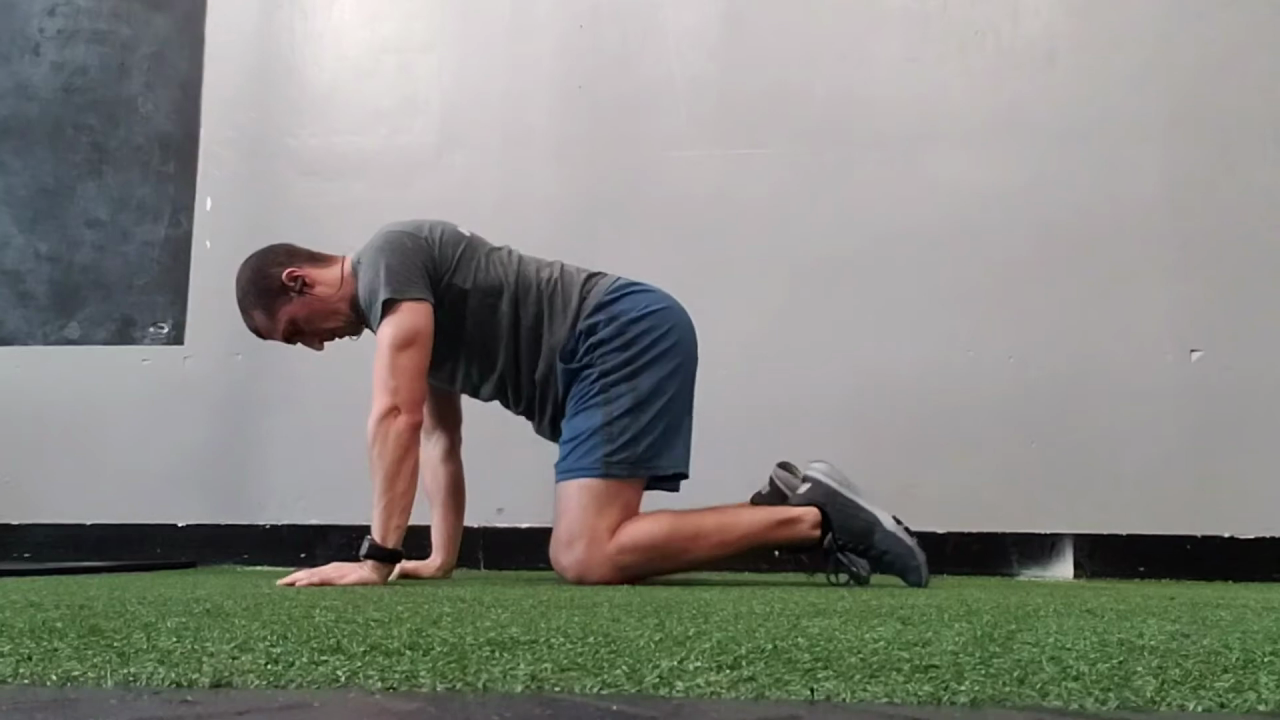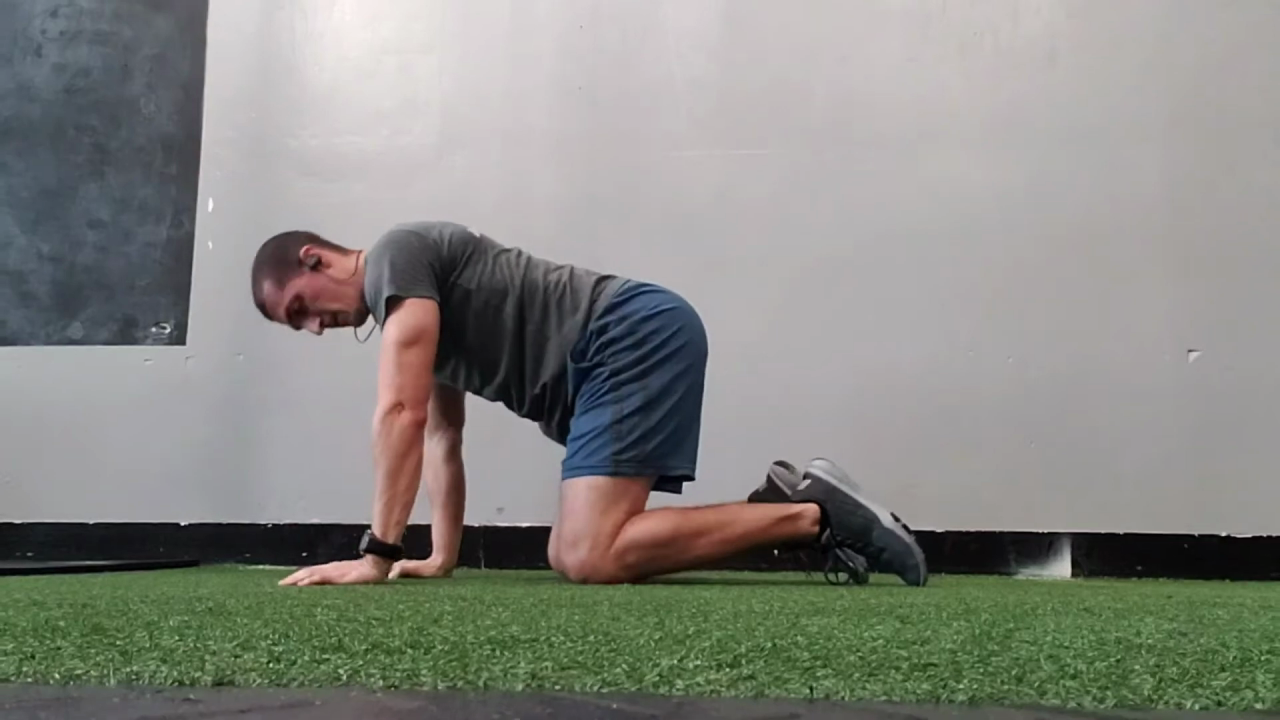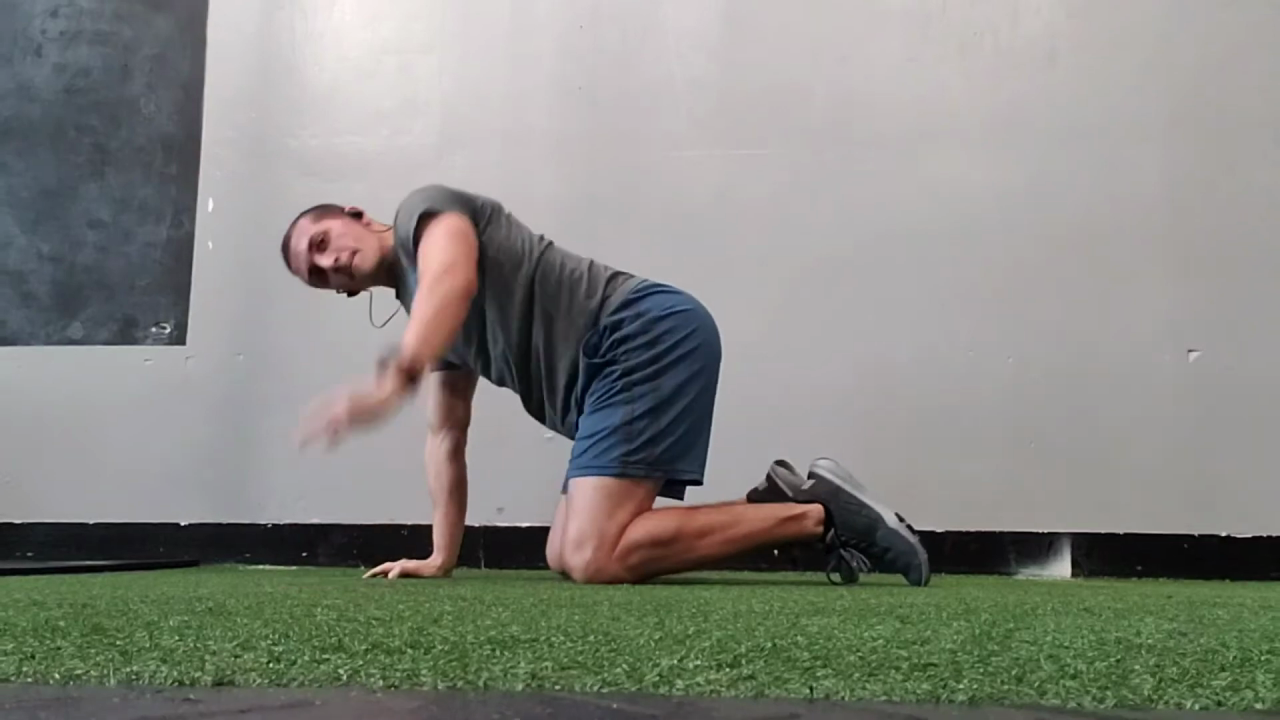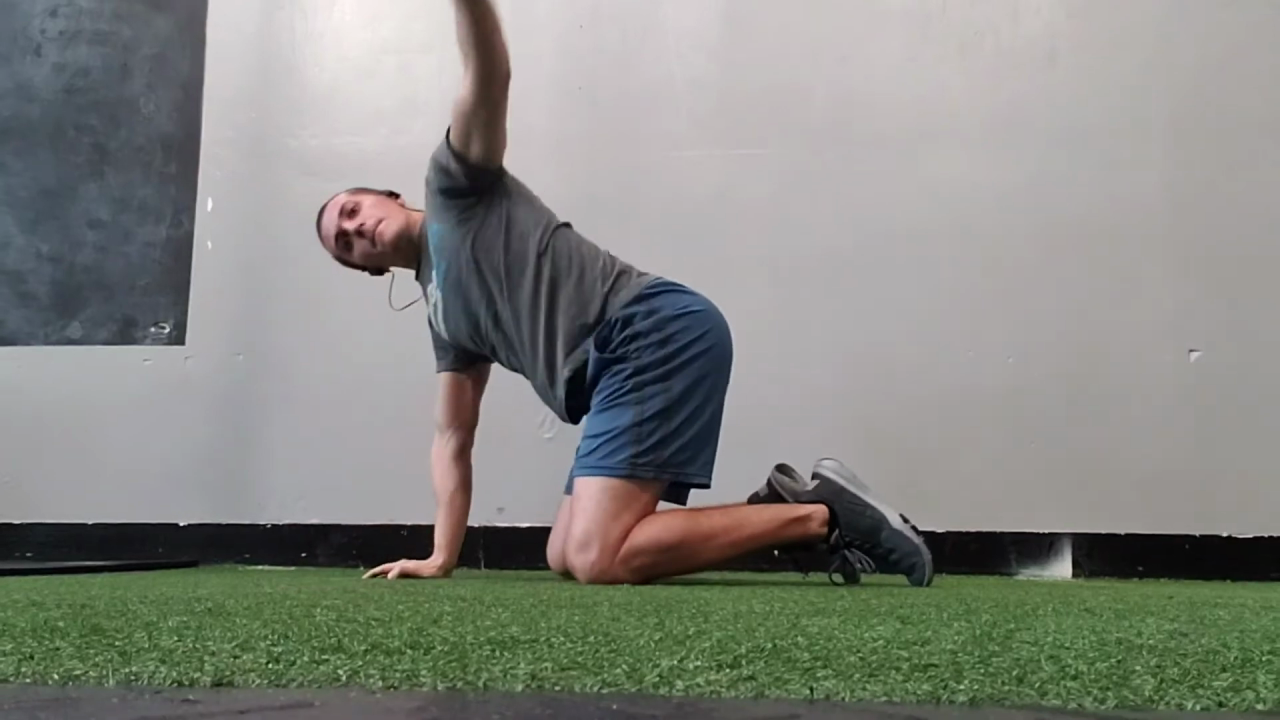
dt=0.3s
person 1, frame 1
left shoulder: (388, 259)
right shoulder: (409, 313)
left elbow: (396, 416)
right elbow: (439, 434)
left wrist: (378, 556)
right wrist: (443, 556)
left hip: (626, 332)
right hip: (626, 346)
left knee: (588, 559)
right knee: (575, 553)
left ankle: (812, 517)
right ankle: (781, 506)
person 1, frame 2
left shoulder: (395, 257)
right shoulder: (414, 309)
left elbow: (401, 412)
right elbow: (441, 436)
left wrist: (377, 553)
right wrist: (441, 556)
left hip: (636, 334)
right hip: (628, 352)
left knee: (590, 559)
right knee: (571, 554)
left ankle: (811, 513)
right ankle: (775, 503)
person 1, frame 3
left shoulder: (421, 213)
right shoulder: (417, 308)
left elbow: (454, 280)
right elbow: (445, 436)
left wrist: (394, 376)
right wrist: (440, 556)
left hip: (648, 334)
right hip: (624, 362)
left knee: (592, 558)
right knee: (566, 554)
left ankle: (814, 512)
right ankle: (772, 503)
person 1, frame 4
left shoulder: (457, 185)
right shoulder: (442, 307)
left elbow: (490, 78)
right elbow: (453, 436)
right wrist: (440, 556)
left hip: (660, 335)
right hip: (626, 365)
left knee: (599, 561)
right knee: (567, 557)
left ankle: (819, 515)
right ankle: (778, 508)
